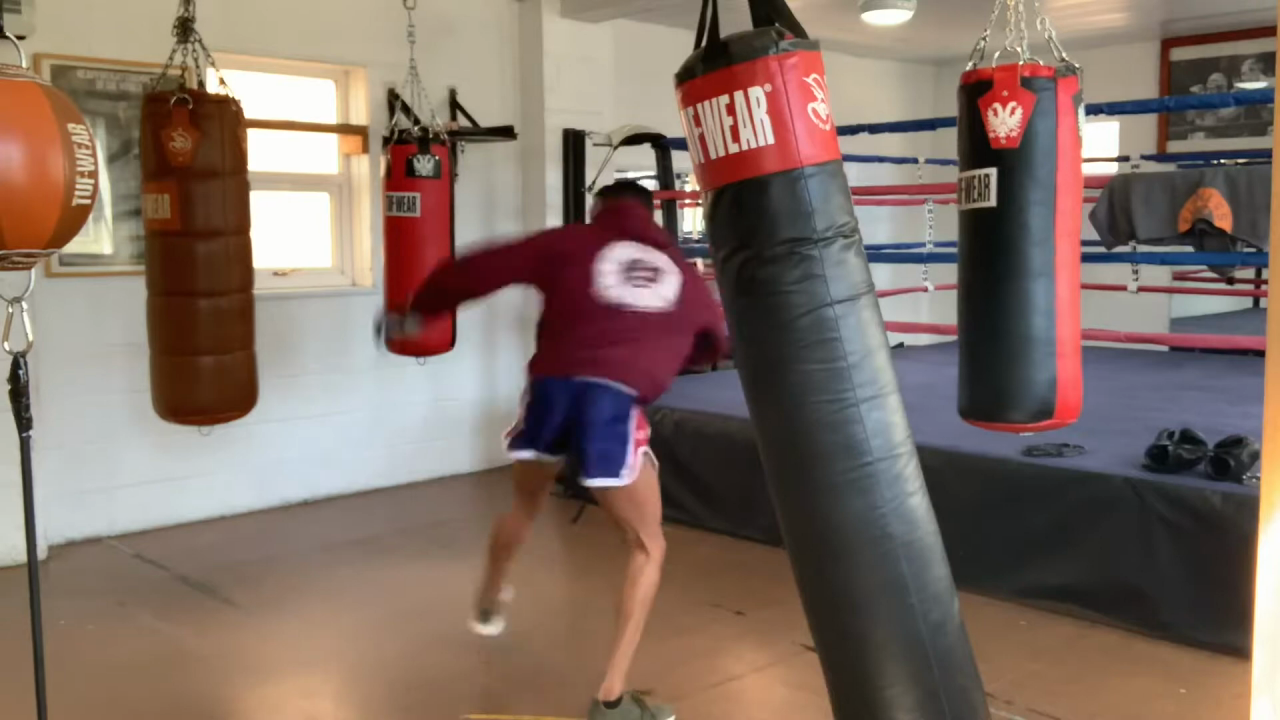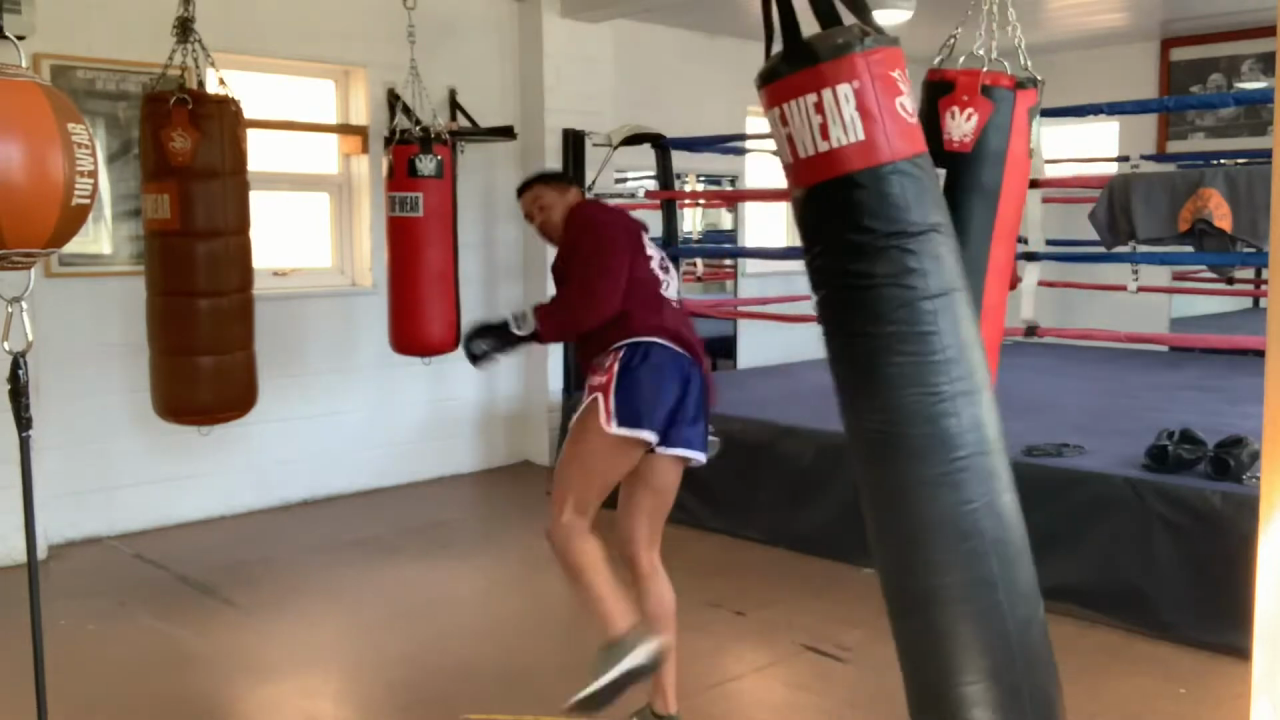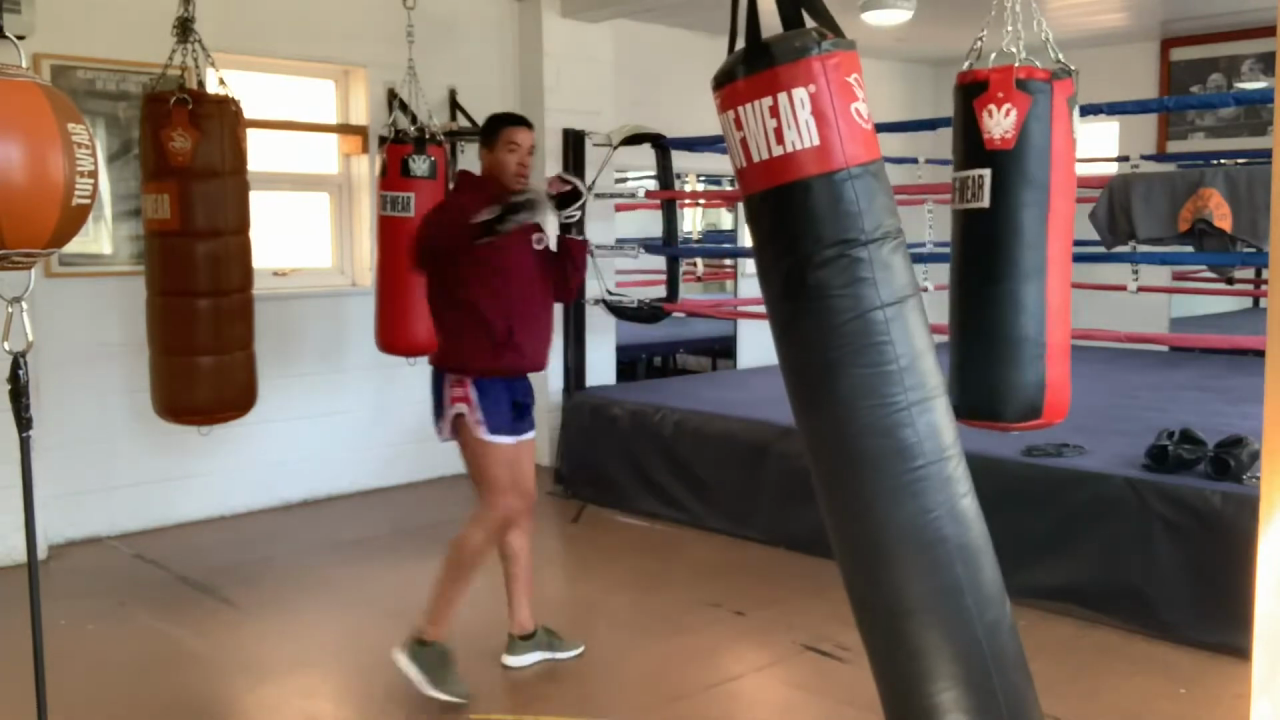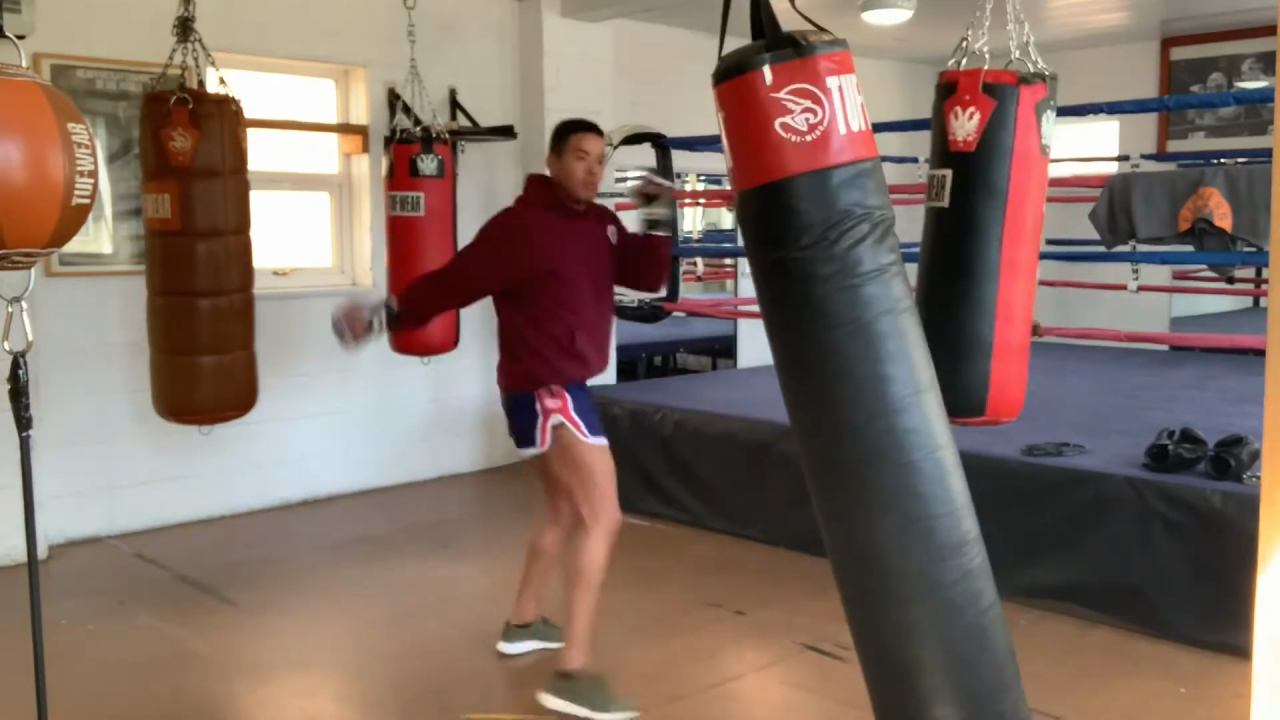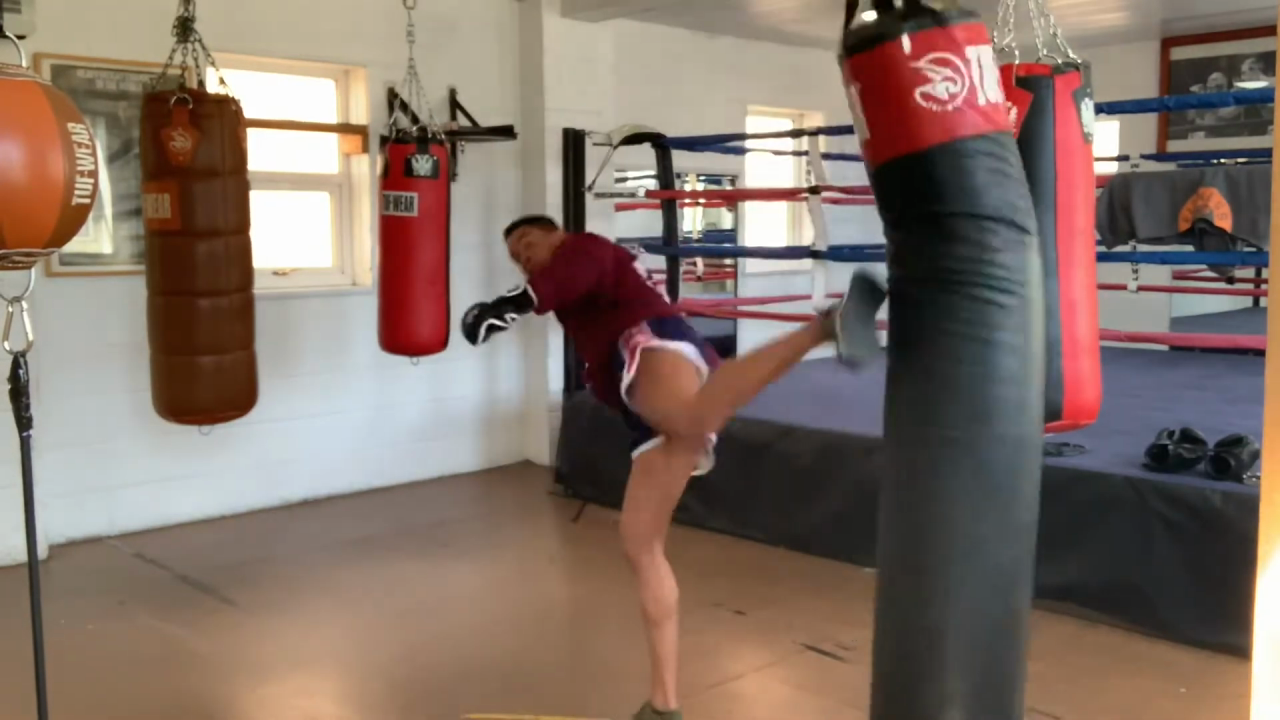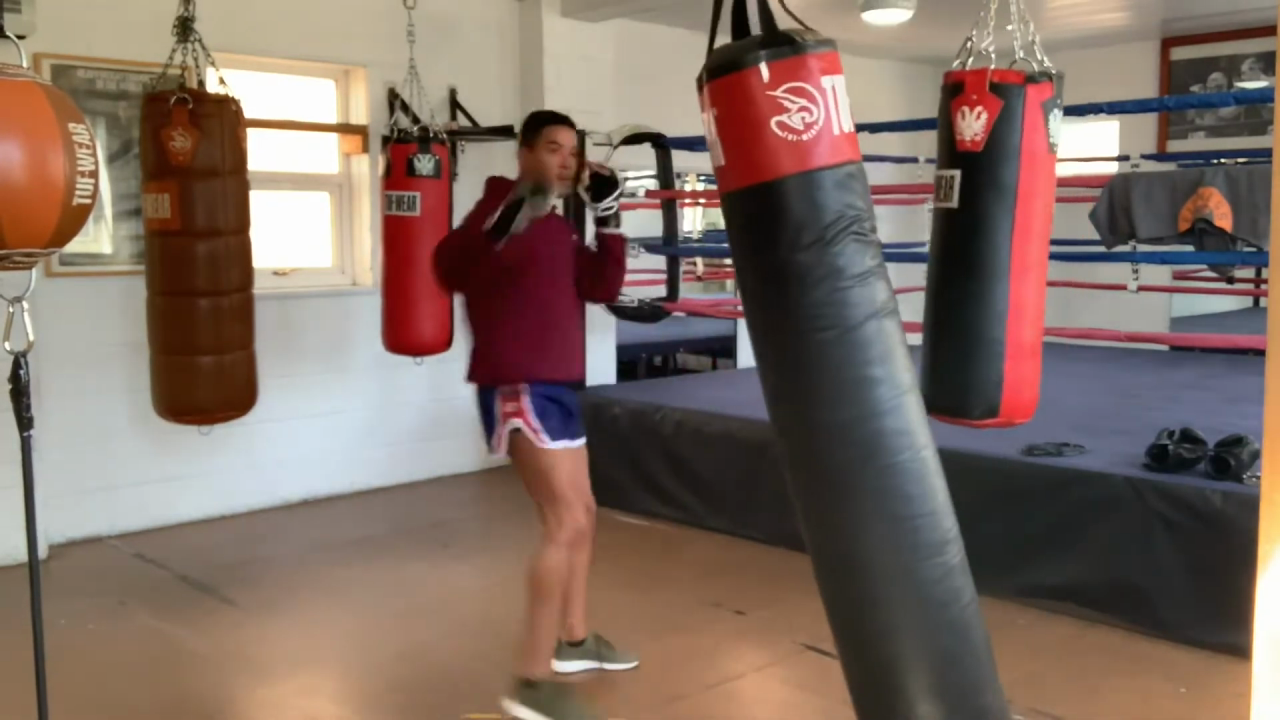
dt=0.7s
person 1, frame 1
left shoulder: (571, 243)
right shoulder: (683, 273)
left elbow: (480, 268)
right elbow: (713, 346)
left wrist: (417, 308)
left hip: (553, 392)
right hip: (613, 408)
left knee: (525, 506)
right knee: (647, 551)
left ankle: (488, 604)
person 1, frame 2
left shoulder: (600, 229)
right shoulder: (629, 243)
left elbow: (594, 304)
left wrist: (517, 328)
left hip: (637, 367)
right hip: (685, 377)
left knee: (566, 522)
right knee: (642, 548)
left ankle: (628, 636)
person 1, frame 3
left shoulder: (528, 228)
right shoulder: (458, 212)
left elbow: (565, 288)
right elbow: (423, 250)
left wrist: (568, 221)
right wrist: (497, 218)
left hip: (509, 379)
right hip: (473, 380)
left knee: (520, 503)
right knee: (500, 509)
left ankle: (523, 633)
right ankle: (426, 641)
person 1, frame 4
left shoulder: (601, 226)
right shoulder: (516, 228)
left elbow: (649, 275)
right elbow: (451, 283)
left wrist: (657, 219)
right wrist: (383, 310)
left hip: (565, 389)
right hip: (545, 391)
left knee: (576, 510)
right knee: (603, 518)
left ankle: (523, 620)
person 1, frame 5
left shoulder: (584, 252)
left elbow: (576, 272)
left wrist: (513, 302)
left knee: (692, 420)
right knee: (640, 544)
left ankle: (826, 326)
person 1, frame 6
left shoulder: (563, 226)
right shoulder: (499, 211)
left elbow: (603, 288)
right elbow: (452, 267)
left wrist: (607, 211)
right wrist: (505, 219)
left hip: (557, 386)
right hip: (516, 389)
left knee: (579, 515)
right knee: (568, 522)
left ankle: (575, 638)
